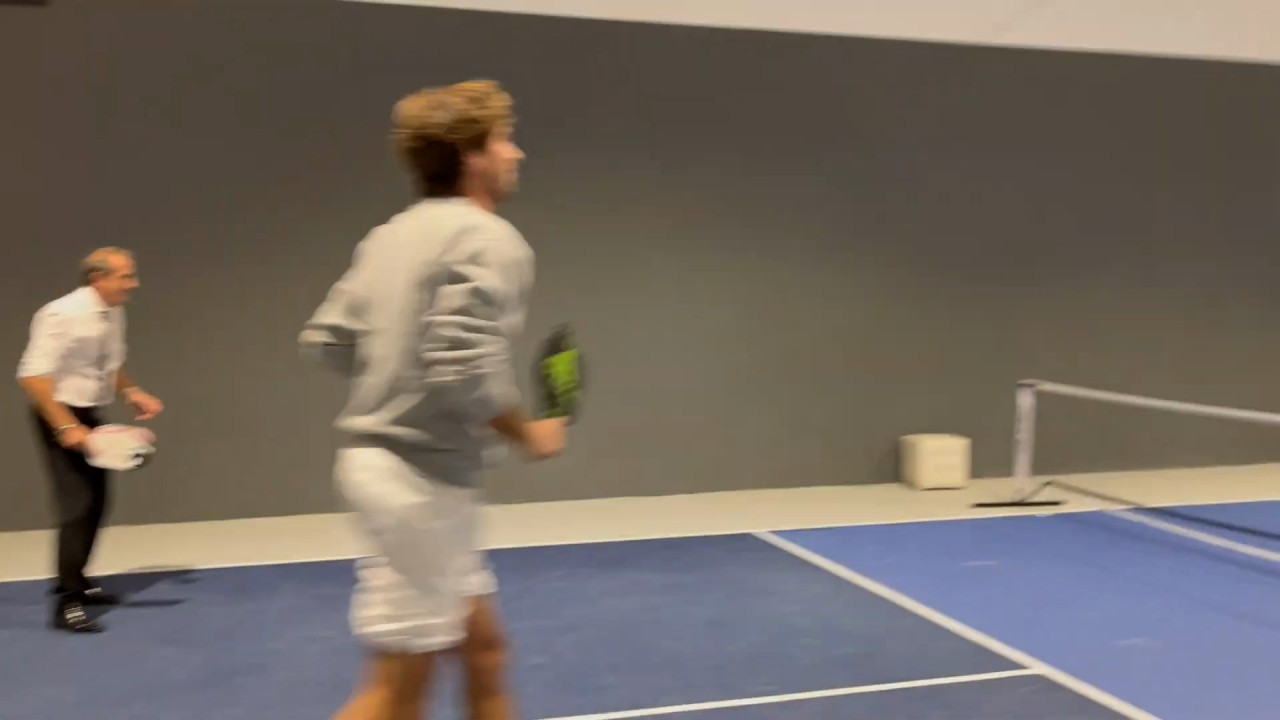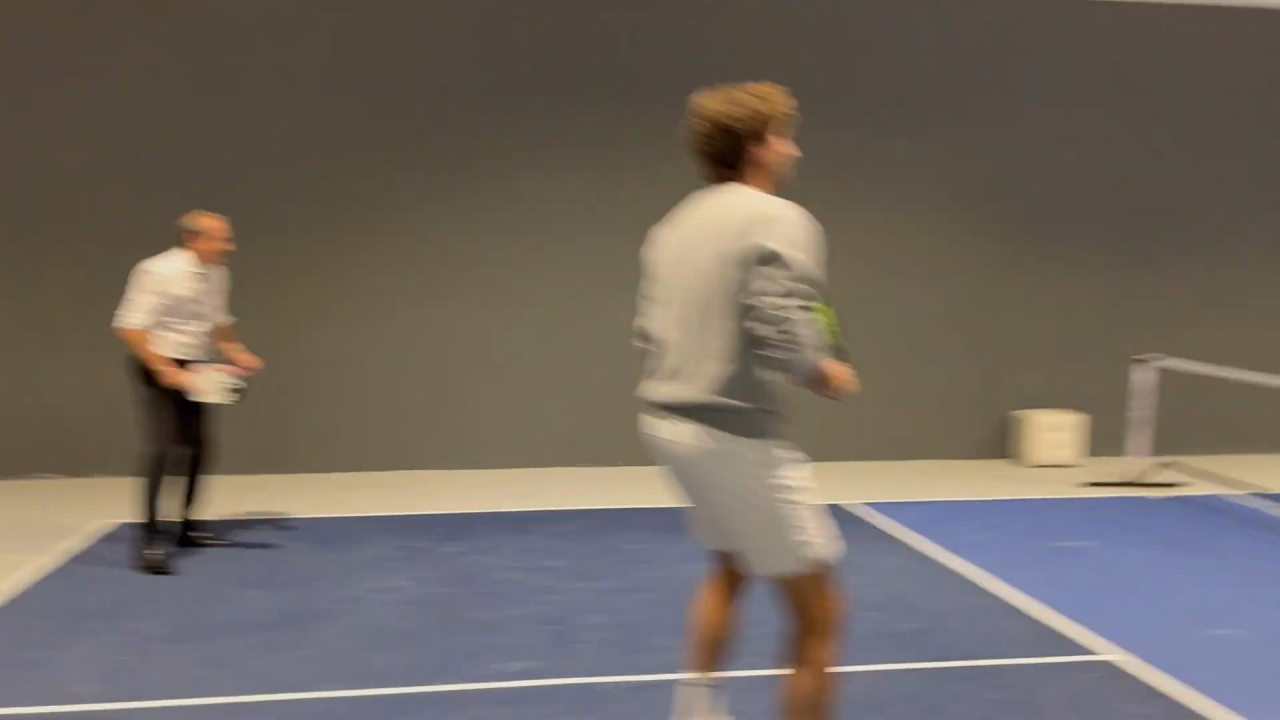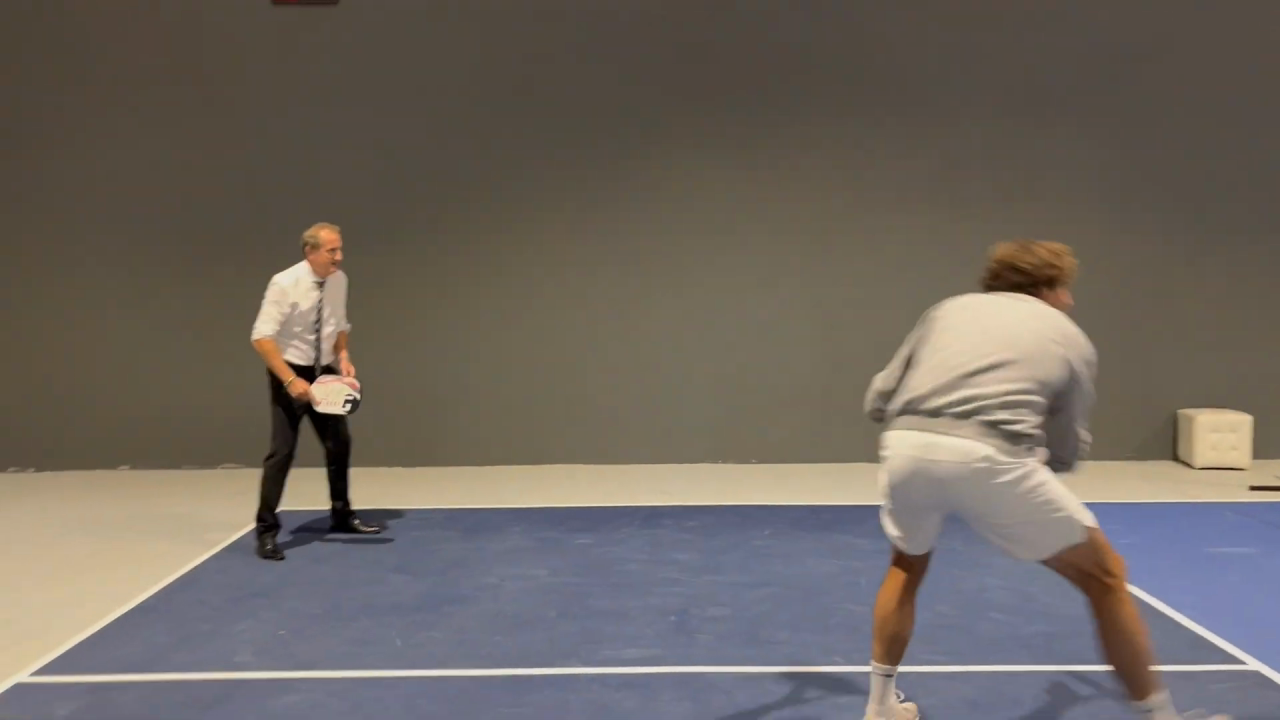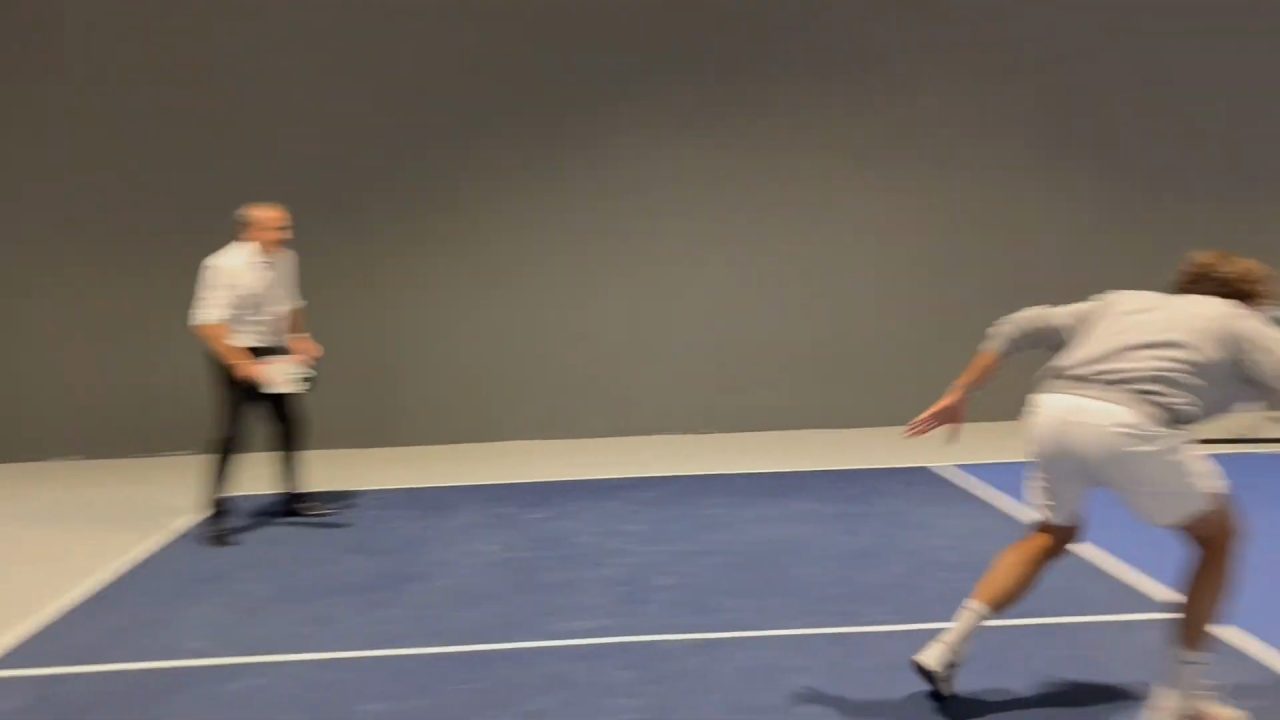
dt=0.5s
person 1, frame 1
left shoulder: (389, 236)
right shoulder: (491, 240)
left elbow: (326, 340)
right elbow: (465, 375)
right wrist: (528, 434)
left hip: (381, 463)
right hip: (419, 480)
left knee: (486, 647)
person 1, frame 2
left shoulder: (670, 229)
right shoulder: (781, 220)
left elbow: (650, 337)
right elbow: (784, 341)
right wrist: (832, 378)
left hip: (666, 427)
right hip: (733, 436)
left knee: (733, 565)
right knee: (818, 612)
person 1, frame 3
left shoulder: (950, 309)
right shoulder: (1070, 337)
left elbow: (878, 401)
right elbow: (1065, 455)
left hip: (906, 445)
right hip: (992, 459)
left knee: (906, 564)
right knee: (1105, 578)
person 1, frame 4
left shoulder: (1121, 305)
left elbow: (1027, 327)
left wrist: (958, 394)
left hip: (1066, 418)
right hip: (1134, 428)
left knee: (1050, 537)
right knee: (1219, 540)
left ankle: (947, 650)
person 2, frame 1
left shoulder: (113, 314)
right shoulder: (64, 314)
right elbow: (34, 376)
left wrist: (132, 392)
right wrist: (66, 426)
left hip: (90, 415)
right hip: (61, 417)
left knee: (95, 500)
right knee: (77, 503)
left ankle: (77, 582)
right ankle: (68, 600)
person 2, frame 2
left shoulder: (217, 274)
right shoulder: (158, 272)
right elbow: (130, 325)
left wrist: (234, 349)
right wrist: (164, 369)
left hip: (193, 370)
right hip: (160, 369)
left knee: (197, 447)
right knee: (162, 448)
left ankle: (186, 526)
right ankle: (151, 539)
person 2, frame 3
left shoulder: (339, 280)
right shoulder: (285, 283)
right elbow: (261, 337)
left wrist: (343, 357)
right wrist: (290, 381)
left hip: (325, 373)
right hip: (290, 374)
left knee: (339, 443)
right knee: (282, 450)
left ankle: (342, 514)
right ankle: (266, 530)
person 2, frame 4
left shoulder: (284, 259)
right shoulder: (225, 264)
right elbow: (206, 321)
left wrist: (300, 337)
right wrist: (240, 362)
left hip: (272, 353)
right hip: (235, 356)
left knee: (290, 422)
right knee: (231, 433)
left ankle: (293, 498)
right ankle: (216, 514)
